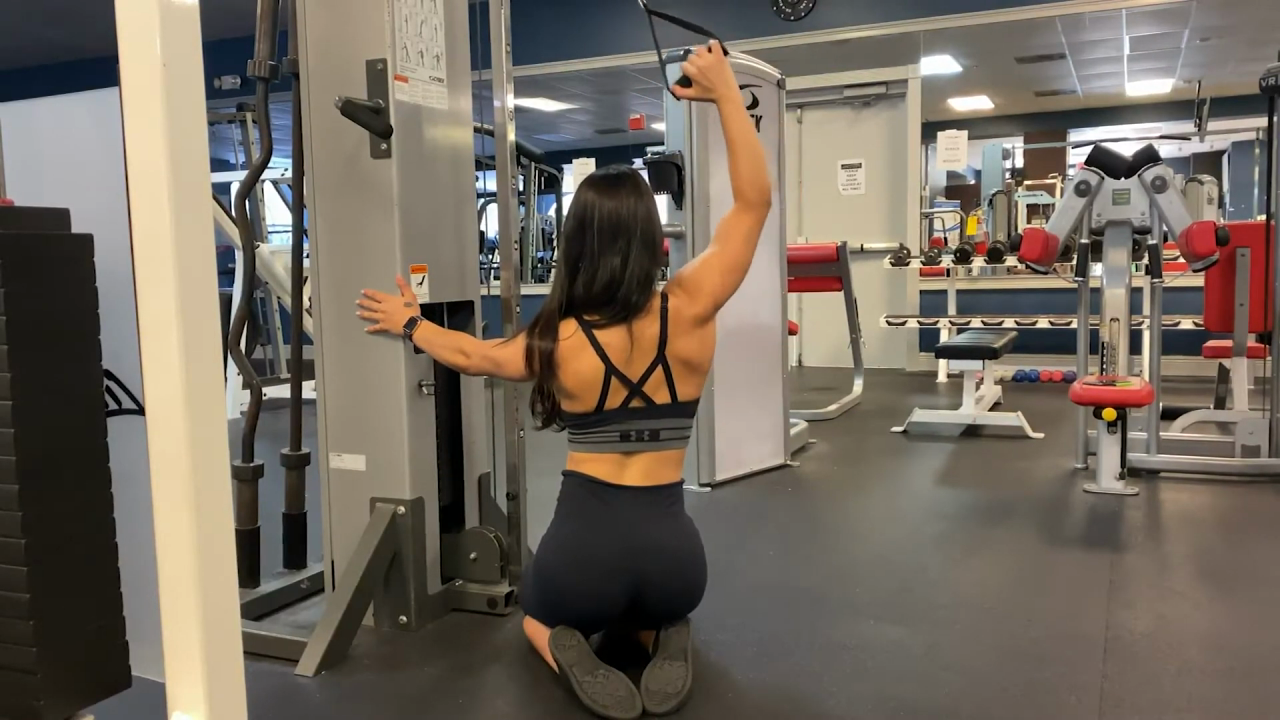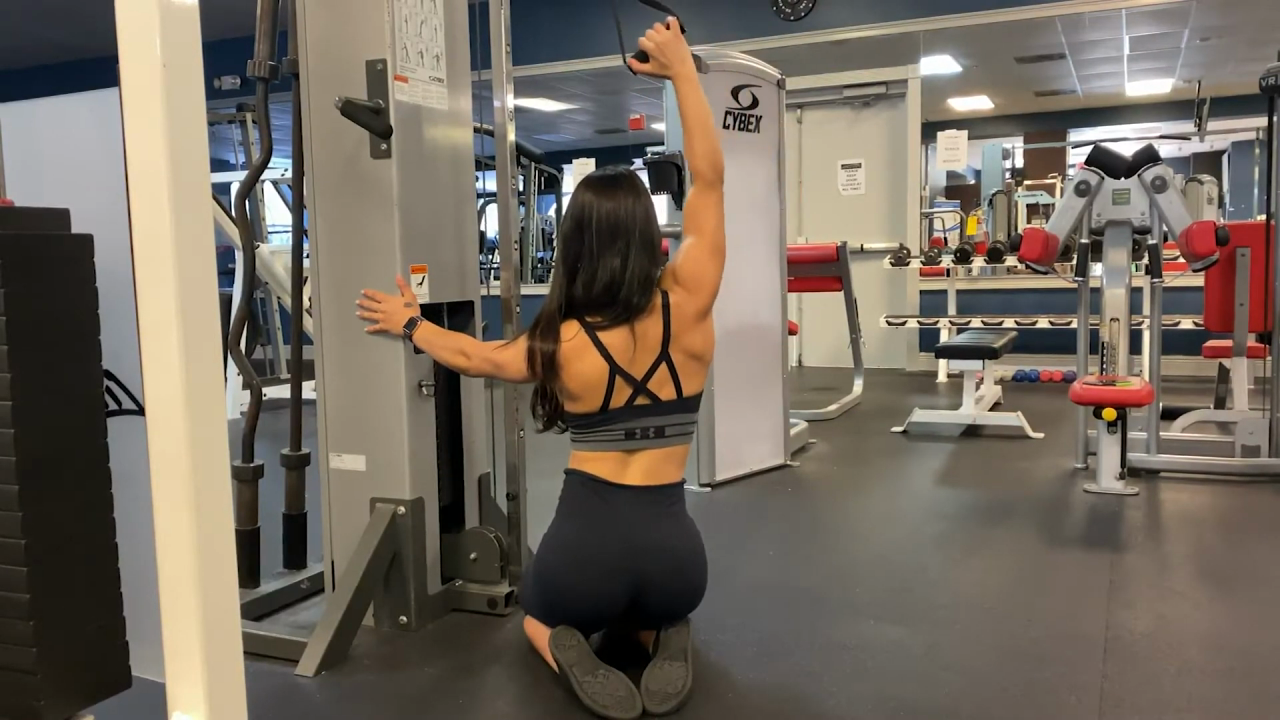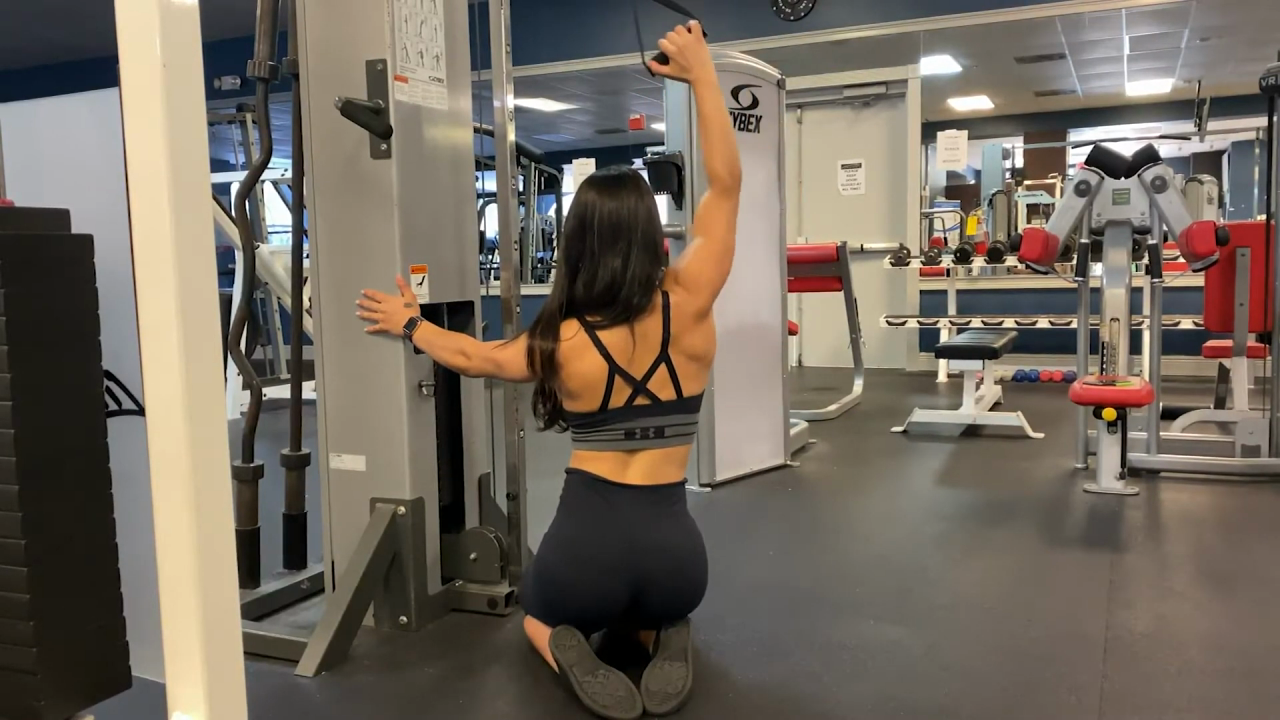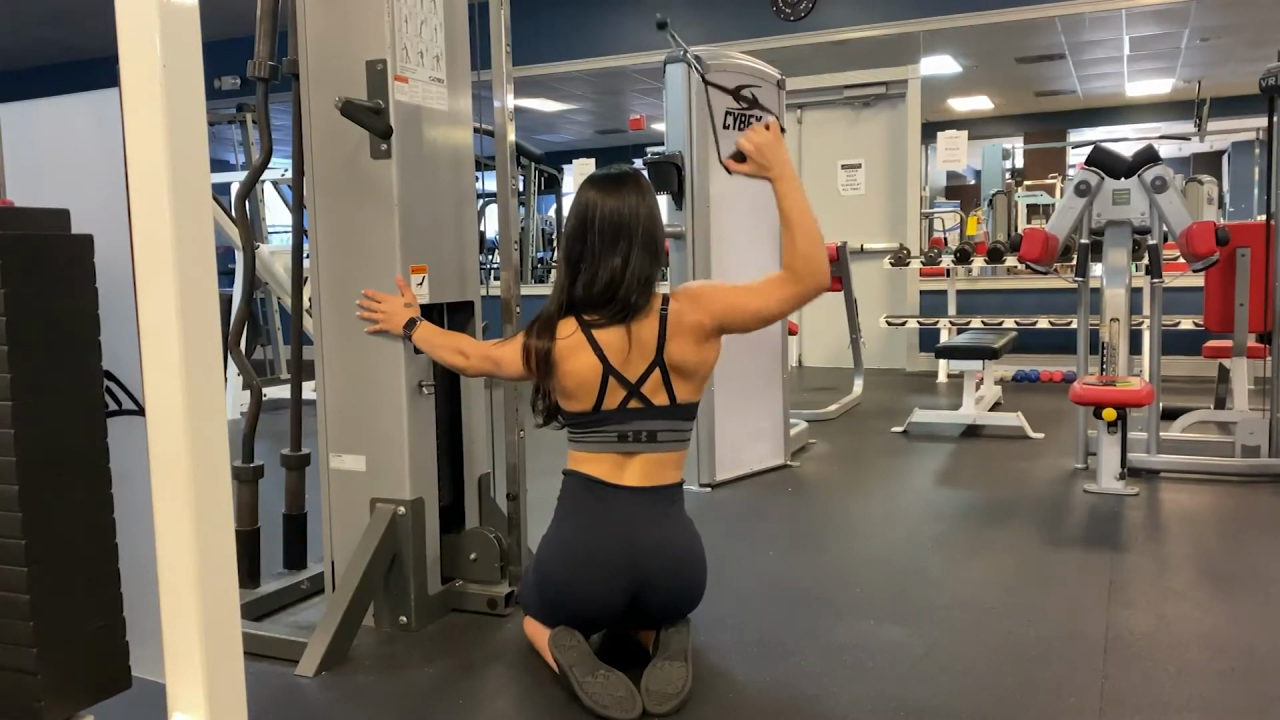
dt=0.5s
person 1, frame 1
left shoulder: (558, 342)
right shoulder: (689, 312)
left elbow: (475, 356)
right elbow: (754, 201)
left wrist: (408, 321)
right wrist: (725, 92)
left hip: (583, 543)
right hip: (670, 549)
left knee: (539, 615)
right knee: (656, 603)
left ankle: (569, 656)
right ankle: (663, 641)
person 1, frame 2
left shoulder: (558, 343)
right shoulder: (687, 309)
left elbow: (475, 357)
right elbow: (709, 178)
left wrist: (409, 322)
right wrist: (680, 67)
left hip: (583, 545)
right hip: (672, 549)
left knee: (540, 613)
right knee: (656, 602)
left ankle: (569, 654)
right ankle: (663, 640)
person 1, frame 3
left shoulder: (558, 341)
right shoulder: (688, 308)
left elbow: (475, 357)
right elbow: (726, 185)
left wrist: (410, 324)
right wrist: (702, 73)
left hip: (584, 542)
right hip: (672, 548)
left knee: (539, 614)
right knee: (653, 601)
left ankle: (567, 653)
right ankle: (662, 641)
person 1, frame 4
left shoulder: (556, 340)
right shoulder: (694, 317)
left elbow: (475, 355)
right elbow: (810, 275)
left wrist: (409, 323)
right wrist: (778, 169)
left hip: (582, 547)
right hip: (671, 551)
left knee: (540, 611)
right knee: (650, 598)
left ankle: (565, 651)
right ankle: (662, 639)
